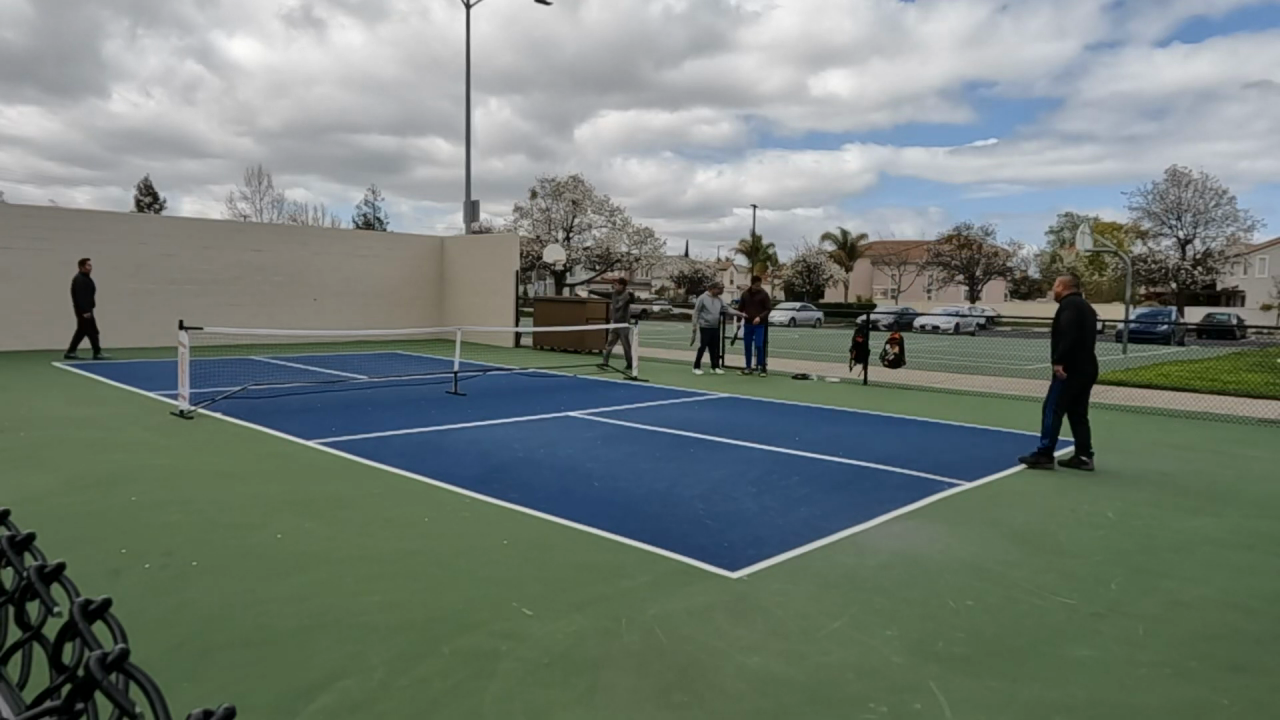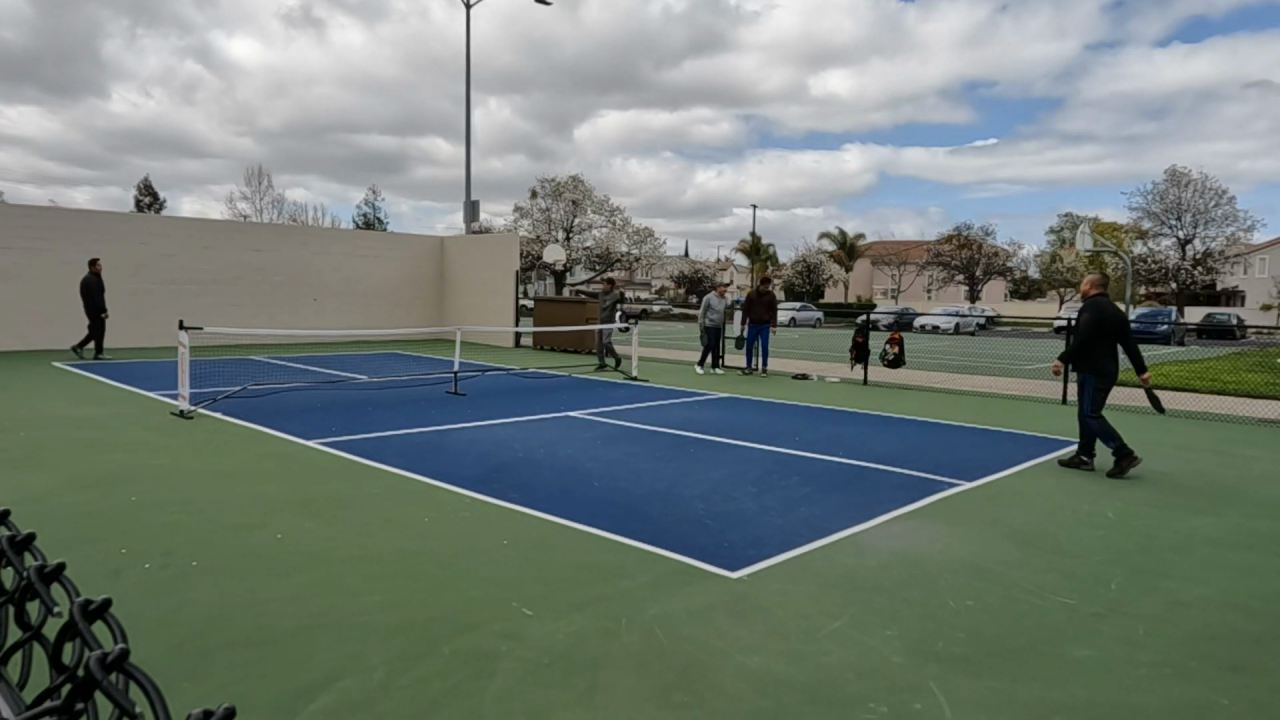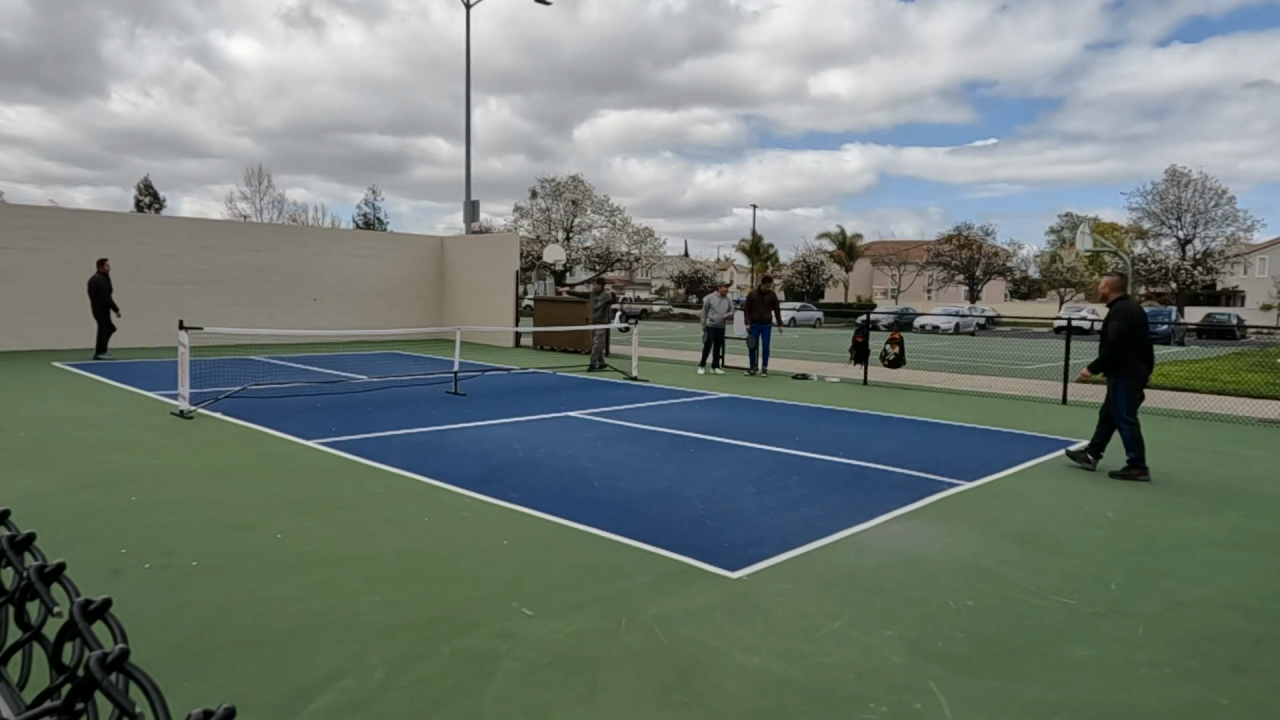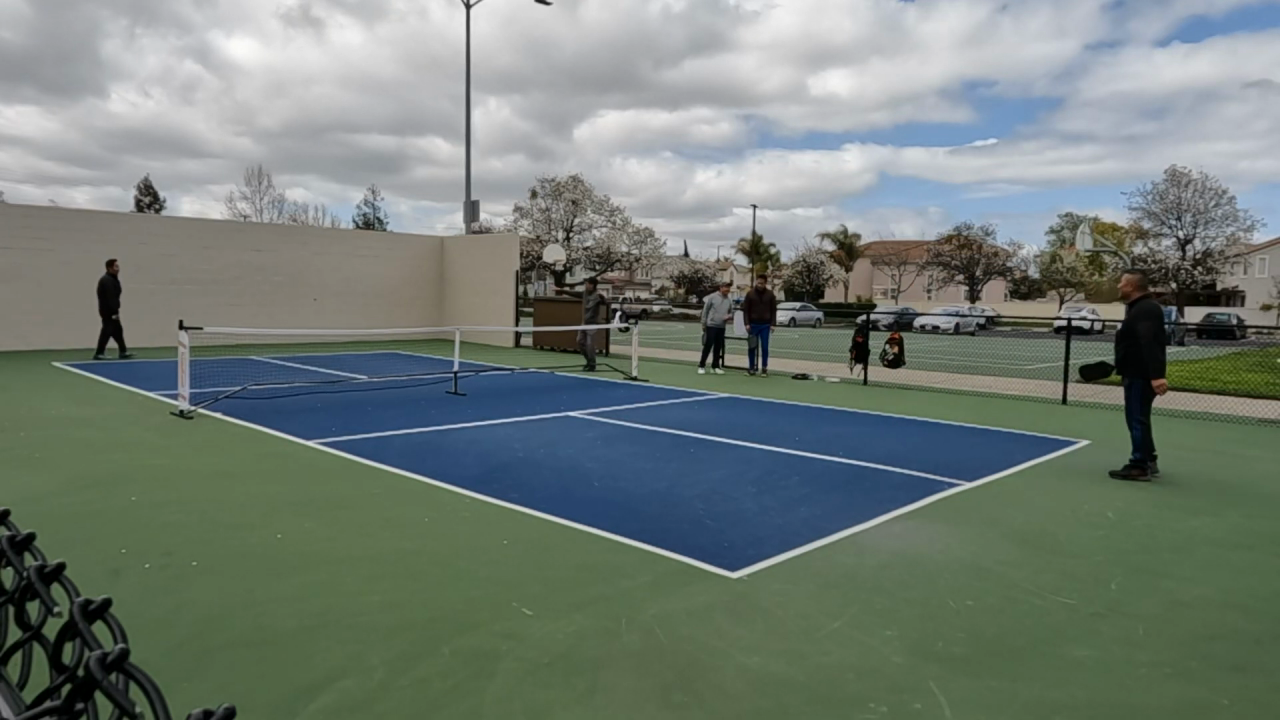
dt=0.3s
person 1, frame 1
left shoulder: (1070, 305)
right shoulder: (1087, 308)
left elbow: (1068, 335)
left wrist: (1059, 362)
left hip: (1071, 371)
right hip: (1087, 371)
left knee: (1052, 410)
right knee: (1077, 414)
left ankle: (1044, 454)
right ankle: (1084, 457)
person 1, frame 2
left shoulder: (1091, 305)
right shoulder: (1115, 310)
left elbow: (1082, 338)
right elbow: (1130, 343)
left wrist: (1062, 359)
right wrist: (1142, 370)
left hip: (1092, 370)
right hip: (1107, 370)
left knee: (1090, 415)
right knee: (1091, 414)
left ankle: (1125, 455)
right ankle: (1084, 456)
person 1, frame 3
left shoulder: (1119, 311)
right shoulder: (1131, 308)
left elbow: (1112, 347)
right elbow: (1145, 344)
left wrist: (1091, 369)
right wrist: (1147, 370)
left hip: (1124, 375)
right hip: (1133, 373)
left knee: (1125, 419)
right knee: (1108, 414)
left ankle: (1138, 467)
right ankle: (1091, 455)
person 1, frame 4
left shoulder: (1144, 310)
right shoulder: (1142, 307)
left elbow: (1151, 345)
left wrist: (1157, 375)
left hip: (1140, 376)
right hip: (1138, 373)
left knee: (1137, 419)
right knee: (1137, 418)
left ankle: (1139, 467)
right ankle: (1147, 460)
